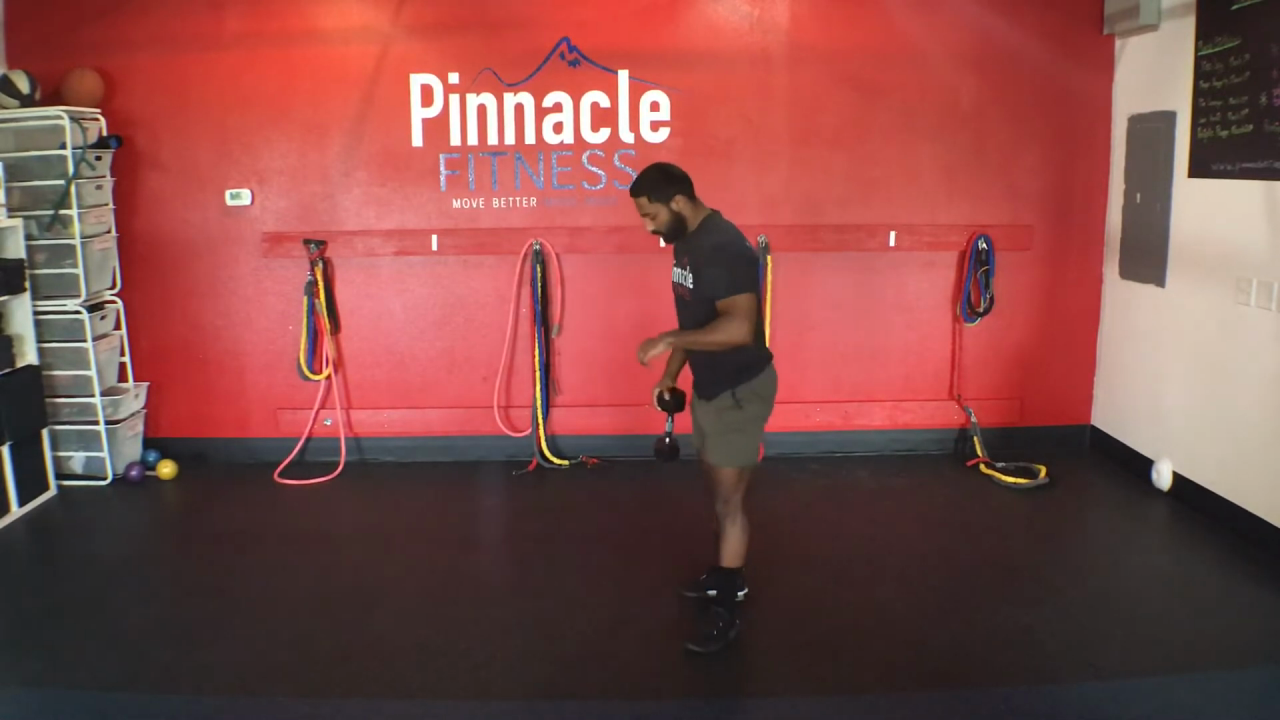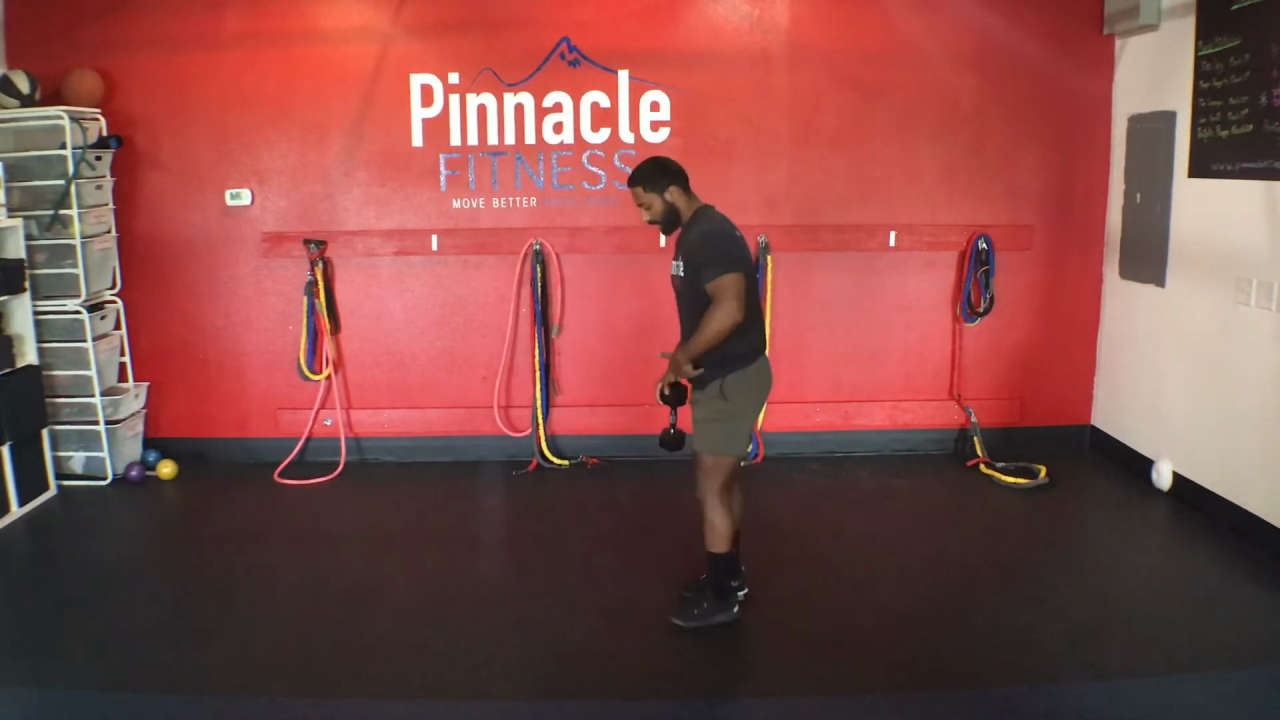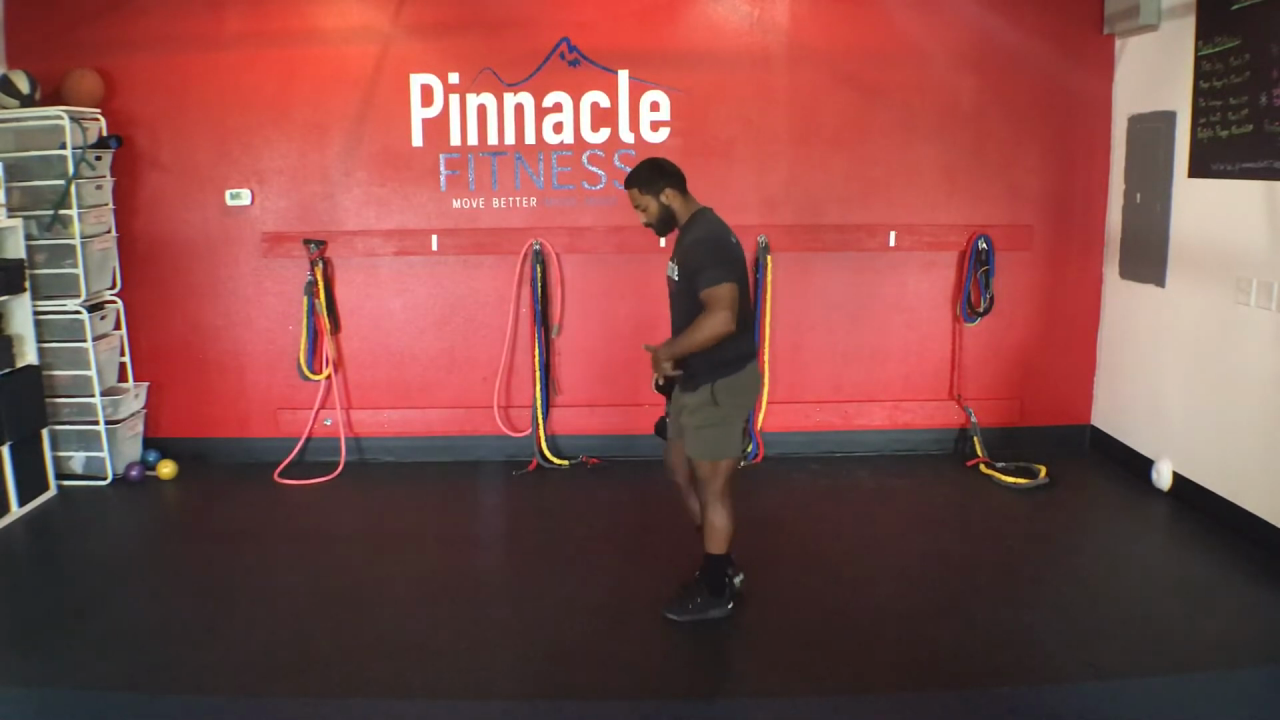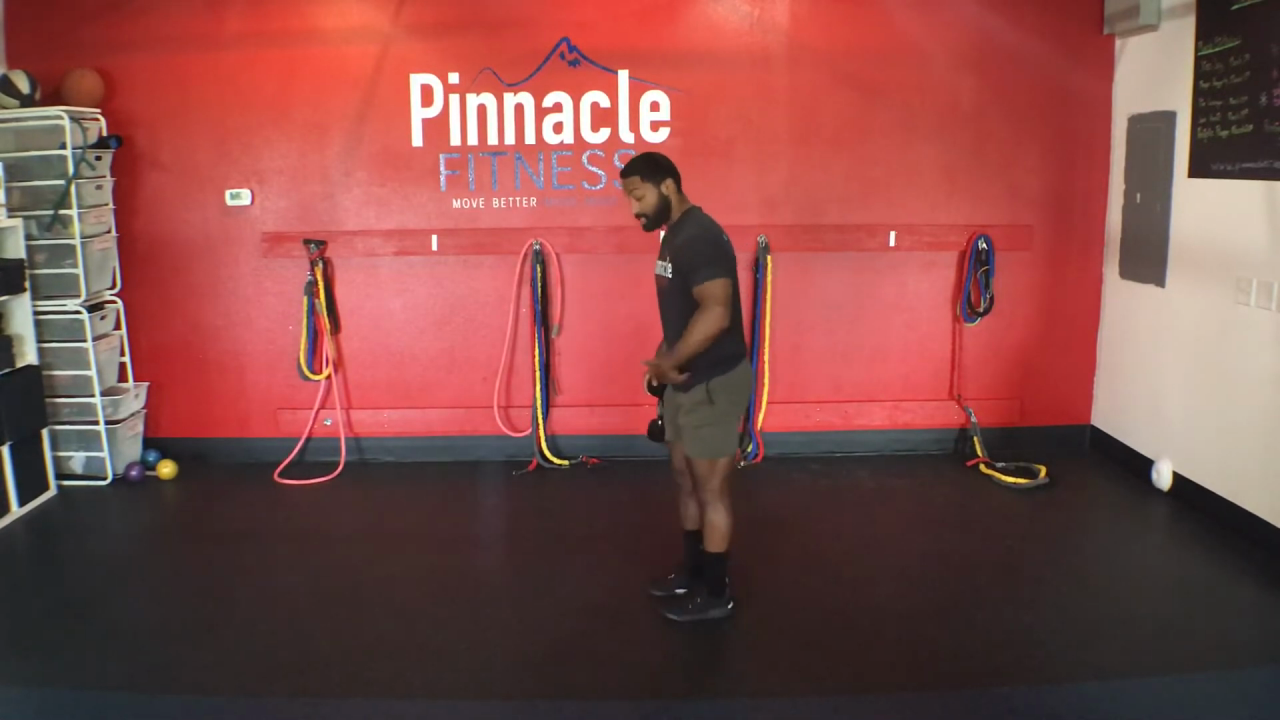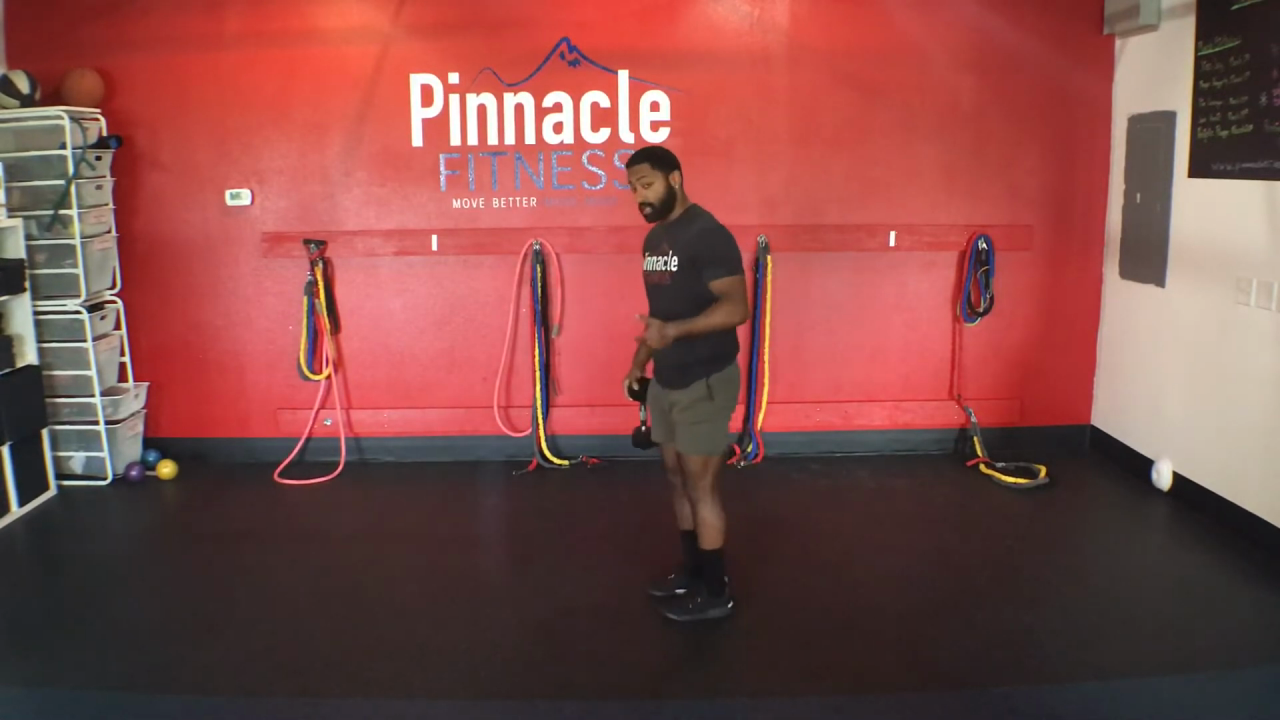
dt=0.3s
person 1, frame 1
left shoulder: (723, 248)
right shoulder: (685, 241)
left elbow: (740, 328)
left wrist: (669, 339)
right wrist: (671, 371)
left hip: (740, 390)
right hip: (709, 385)
left knee: (728, 500)
right knee: (717, 486)
left ankle: (726, 612)
right ankle: (728, 573)
person 1, frame 2
left shoulder: (710, 236)
right shoulder: (692, 233)
left elbow: (730, 308)
left wrist: (686, 356)
right wrist: (678, 366)
left hip: (733, 380)
right hip: (716, 377)
left knee: (710, 489)
right knee: (721, 482)
left ankle: (721, 596)
right ankle: (729, 574)
person 1, frame 3
left shoulder: (706, 241)
right shoulder: (691, 234)
left elbow: (722, 318)
left wrist: (667, 352)
right wrist: (672, 357)
left hip: (722, 384)
right hip: (699, 379)
left knee: (711, 489)
right knee: (680, 472)
left ankle: (716, 592)
right ankle: (722, 567)
person 1, frame 4
left shoulder: (700, 237)
right shoulder: (673, 236)
left elbow: (718, 313)
left wrist: (672, 359)
right wrist: (663, 360)
left hip: (714, 383)
right hip: (685, 381)
left knee: (710, 489)
right knee: (685, 479)
left ankle: (716, 593)
right ankle: (693, 570)
person 1, frame 5
left shoulder: (707, 235)
right shoulder: (655, 237)
left elbow: (736, 308)
left wrist: (673, 331)
right wrist: (639, 361)
left hip: (705, 381)
right hip: (668, 379)
left knee: (701, 488)
right knee: (677, 479)
left ankle: (715, 592)
right ankle: (692, 571)
